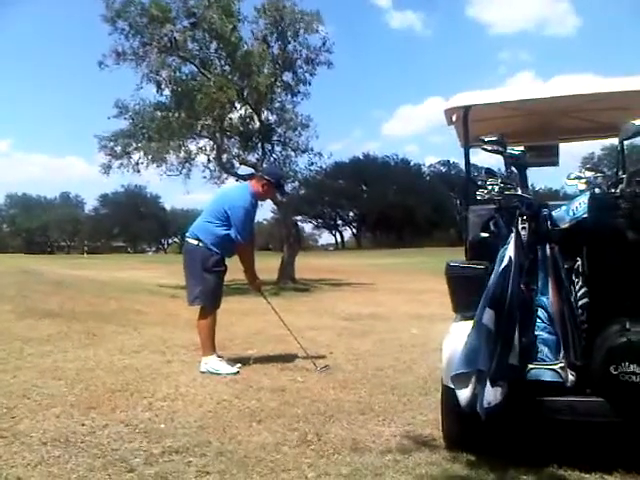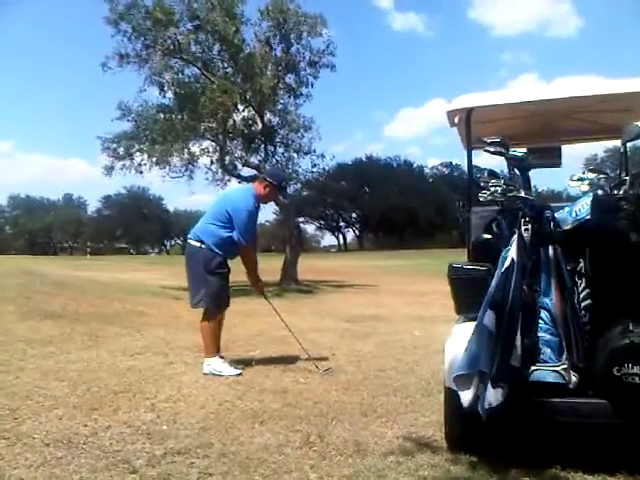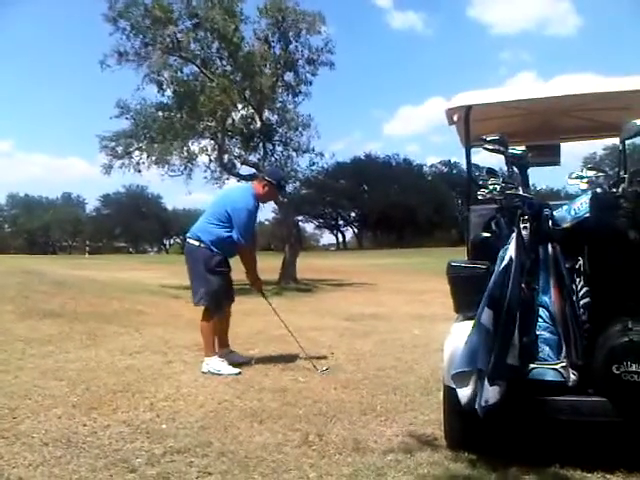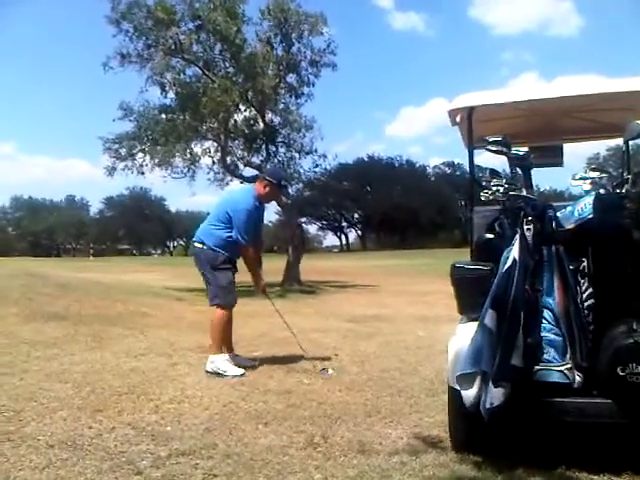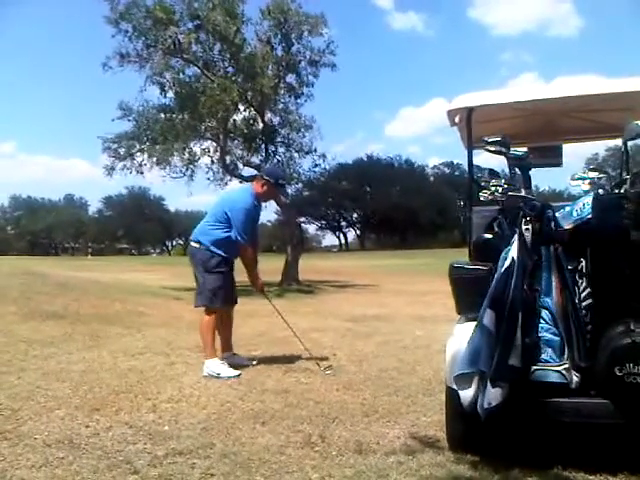
dt=0.3s
person 1, frame 1
left shoulder: (246, 195)
right shoulder: (242, 200)
left elbow: (247, 239)
right elbow: (241, 243)
left wrist: (251, 272)
right wrist: (252, 275)
left hip: (210, 250)
right hip: (202, 249)
left knee: (212, 305)
right knee: (208, 305)
left ankle: (212, 355)
right ankle: (208, 359)
person 1, frame 2
left shoulder: (249, 197)
right shoulder: (245, 203)
left elbow: (250, 241)
right elbow: (244, 245)
left wrist: (254, 273)
right wrist: (254, 277)
left hip: (212, 252)
right hip: (205, 251)
left knee: (220, 306)
right knee: (212, 306)
left ankle: (216, 355)
right ankle: (211, 361)
person 1, frame 3
left shoulder: (248, 196)
right shoulder: (244, 202)
left elbow: (249, 240)
right elbow: (243, 245)
left wrist: (253, 272)
right wrist: (253, 276)
left hip: (213, 251)
right hip: (203, 249)
left knee: (225, 302)
right knee: (212, 305)
left ankle: (224, 351)
right ankle: (210, 359)
person 1, frame 4
left shoulder: (256, 202)
right shoulder: (244, 203)
left elbow: (256, 240)
right elbow: (245, 245)
left wrist: (259, 271)
right wrist: (257, 277)
left hip: (220, 252)
right hip: (209, 250)
left knee: (226, 303)
right knee: (224, 302)
left ankle: (229, 354)
right ankle: (215, 357)
person 1, frame 5
left shoulder: (253, 201)
right shoulder: (243, 202)
left elbow: (252, 240)
right elbow: (243, 245)
left wrist: (254, 272)
right wrist: (254, 277)
left hip: (220, 254)
right hip: (206, 251)
left knee: (227, 305)
right knee: (212, 306)
left ankle: (227, 353)
right ankle: (211, 361)
